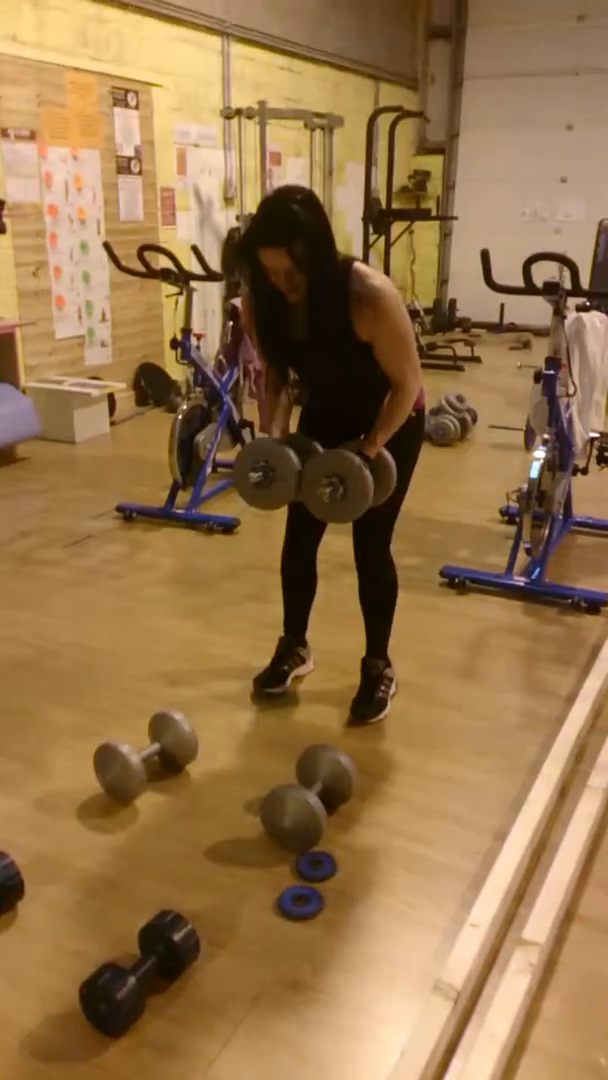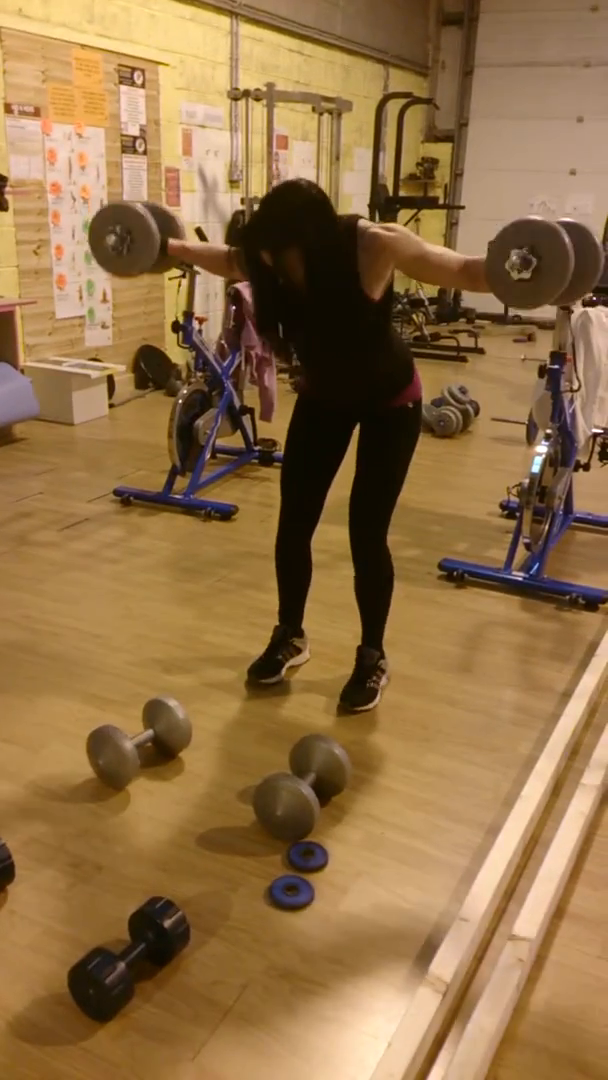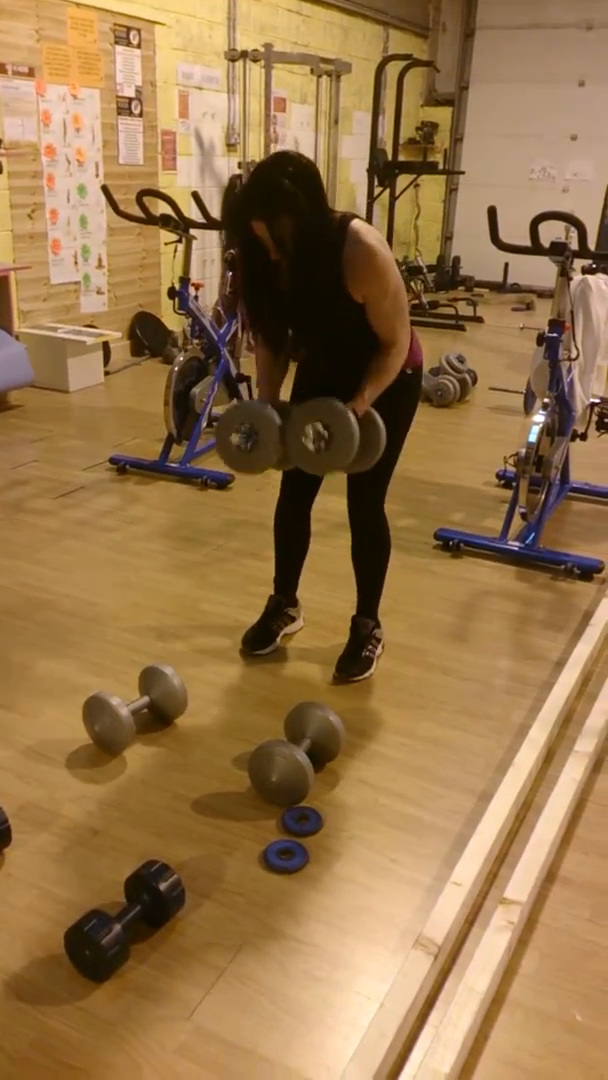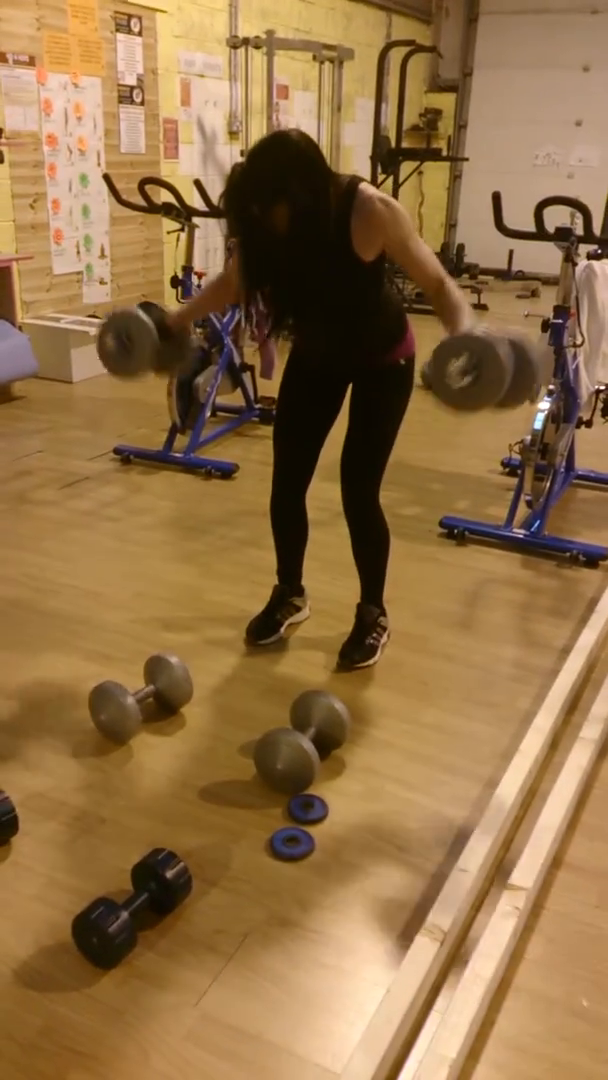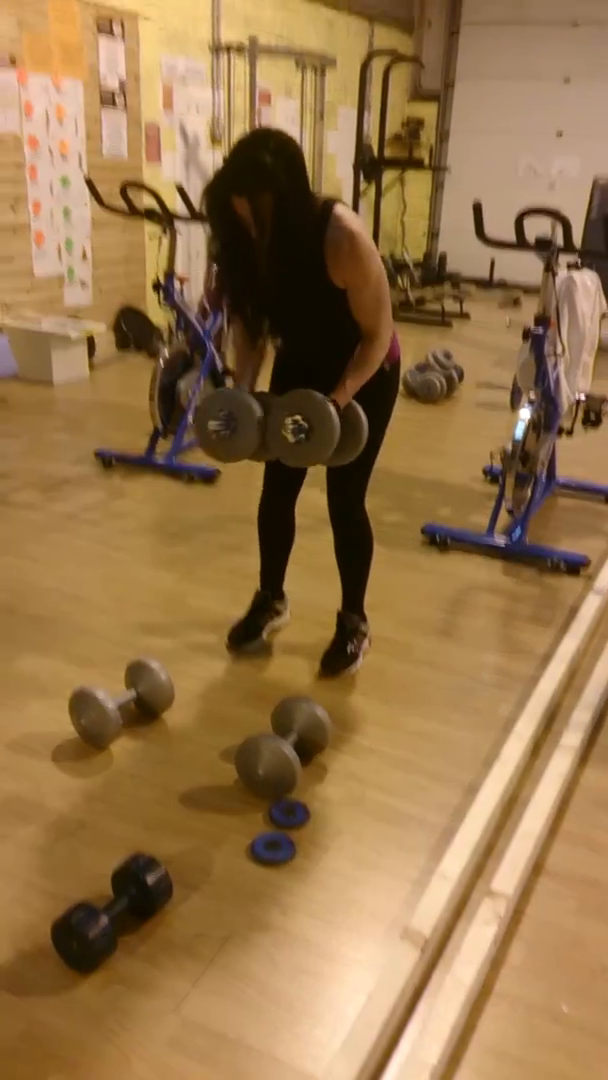
dt=1s
person 1, frame 1
left shoulder: (369, 295)
right shoulder: (259, 300)
left elbow: (407, 383)
right elbow: (275, 373)
left wrist: (369, 451)
right wrist: (274, 435)
left hip: (391, 420)
right hip: (324, 416)
left knee: (370, 543)
right knee: (299, 535)
left ankle: (379, 666)
right ankle: (293, 647)
person 1, frame 2
left shoulder: (373, 246)
right shoulder: (274, 261)
left elbow: (462, 270)
right elbow: (230, 261)
right wrist: (176, 249)
left hip: (390, 402)
right hip: (321, 397)
left knee: (366, 532)
right knee: (293, 523)
left ankle: (372, 656)
right ankle: (289, 636)
person 1, frame 3
left shoulder: (363, 252)
right shoulder: (265, 255)
left elbow: (396, 343)
right elbow: (269, 336)
left wrist: (354, 411)
right wrist: (266, 408)
left hip: (387, 376)
right hip: (321, 368)
left knee: (364, 500)
right knee: (294, 491)
left ankle: (368, 626)
right ankle: (284, 604)
person 1, frame 4
left shoulder: (370, 211)
right shoulder: (268, 218)
left elbow: (438, 285)
right elbow: (234, 282)
left wrist: (469, 338)
right wrist: (177, 320)
left hip: (381, 360)
right hip: (314, 355)
left knee: (359, 492)
right knee: (286, 483)
left ankle: (373, 613)
right ankle: (289, 594)
person 1, frame 5
left shoulder: (343, 236)
right shoulder: (246, 236)
left elbow: (379, 332)
right elbow: (247, 317)
left wrist: (336, 403)
right wrist: (243, 388)
left hip: (364, 373)
right hip: (299, 363)
left knee: (344, 498)
right knee: (277, 488)
left ankle: (353, 621)
right ankle: (270, 600)
